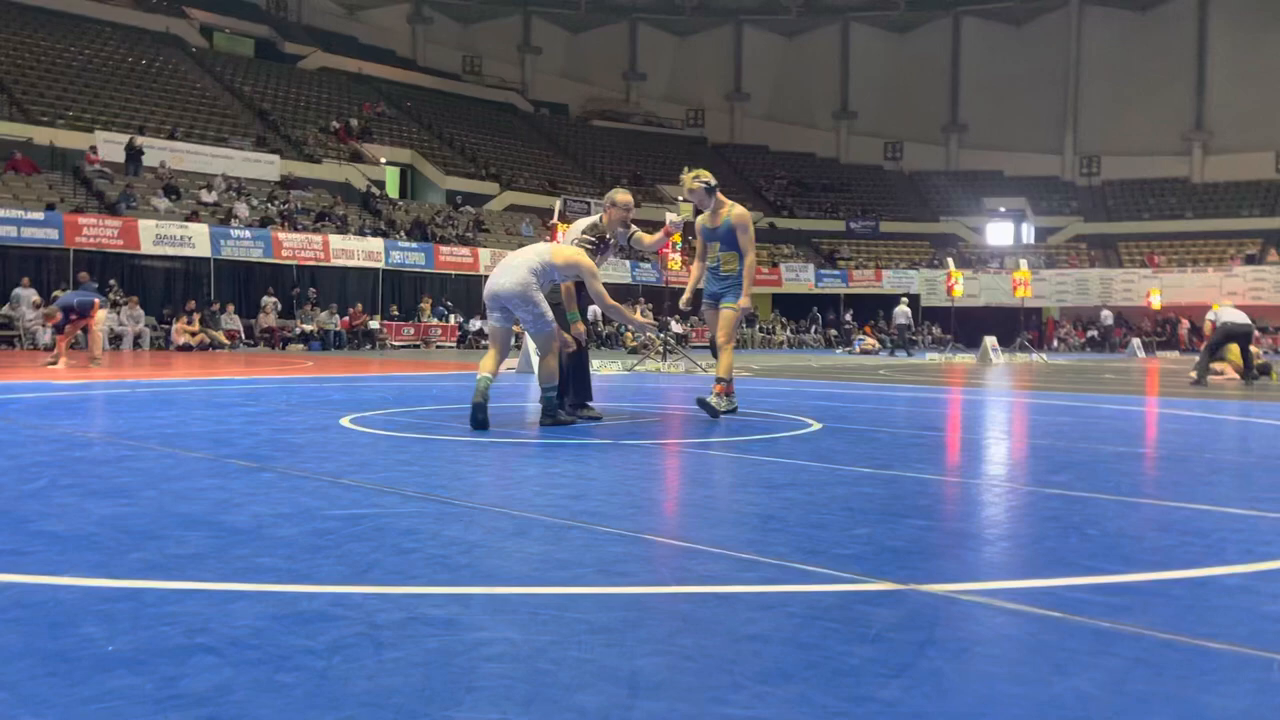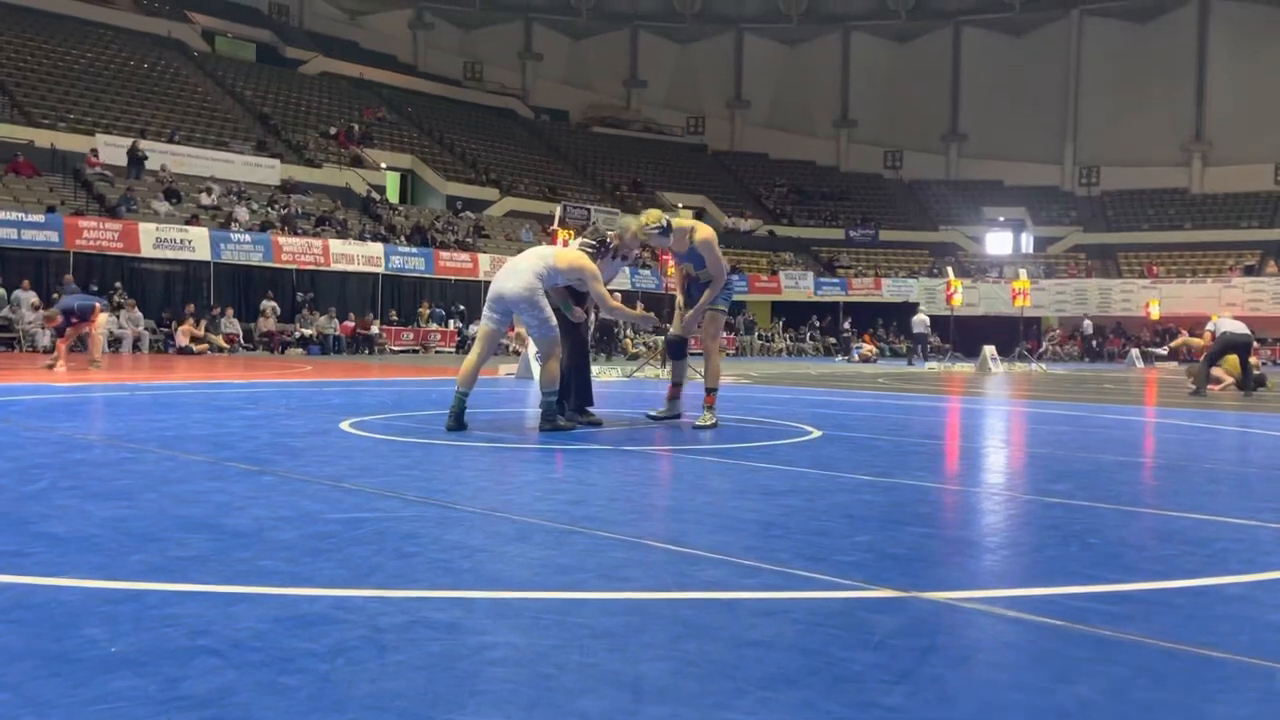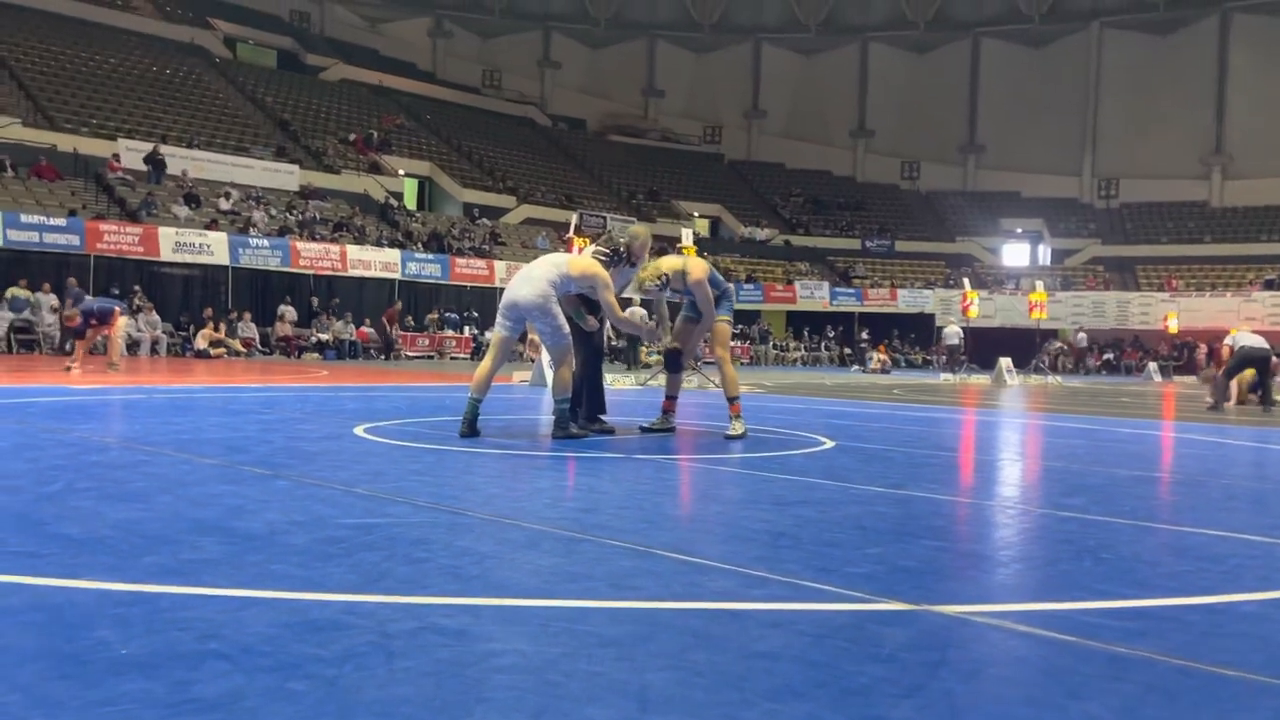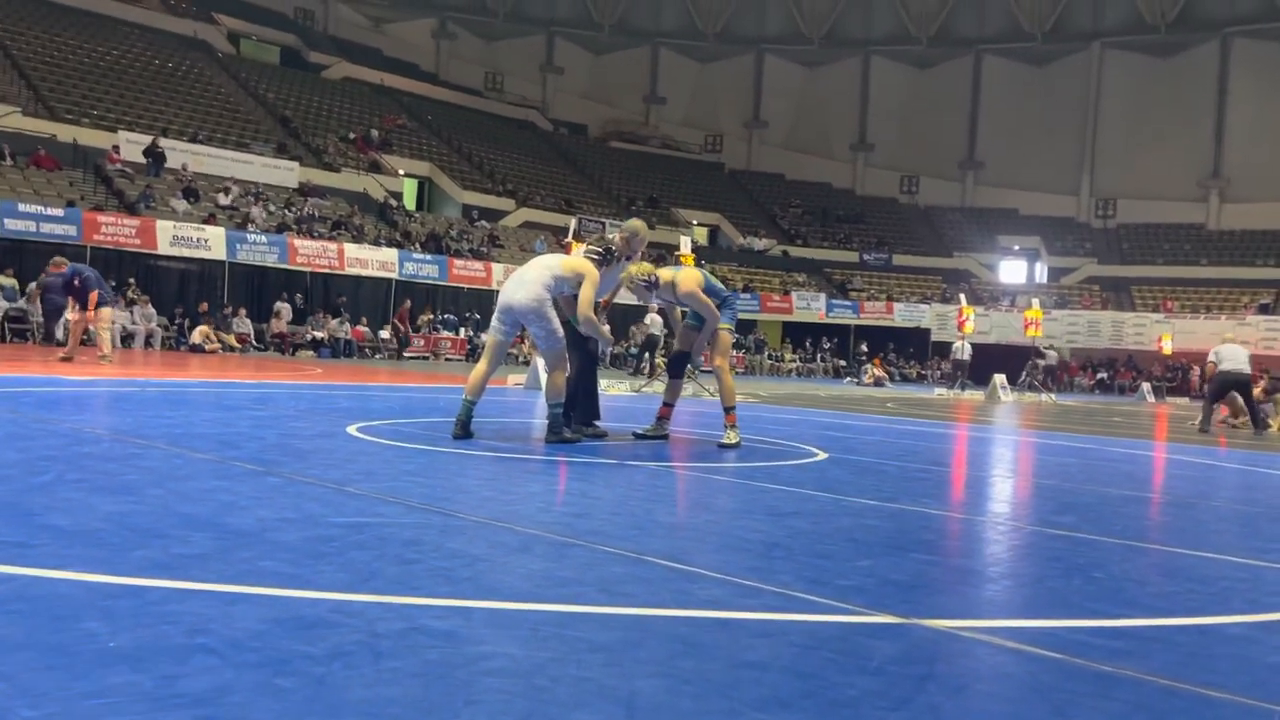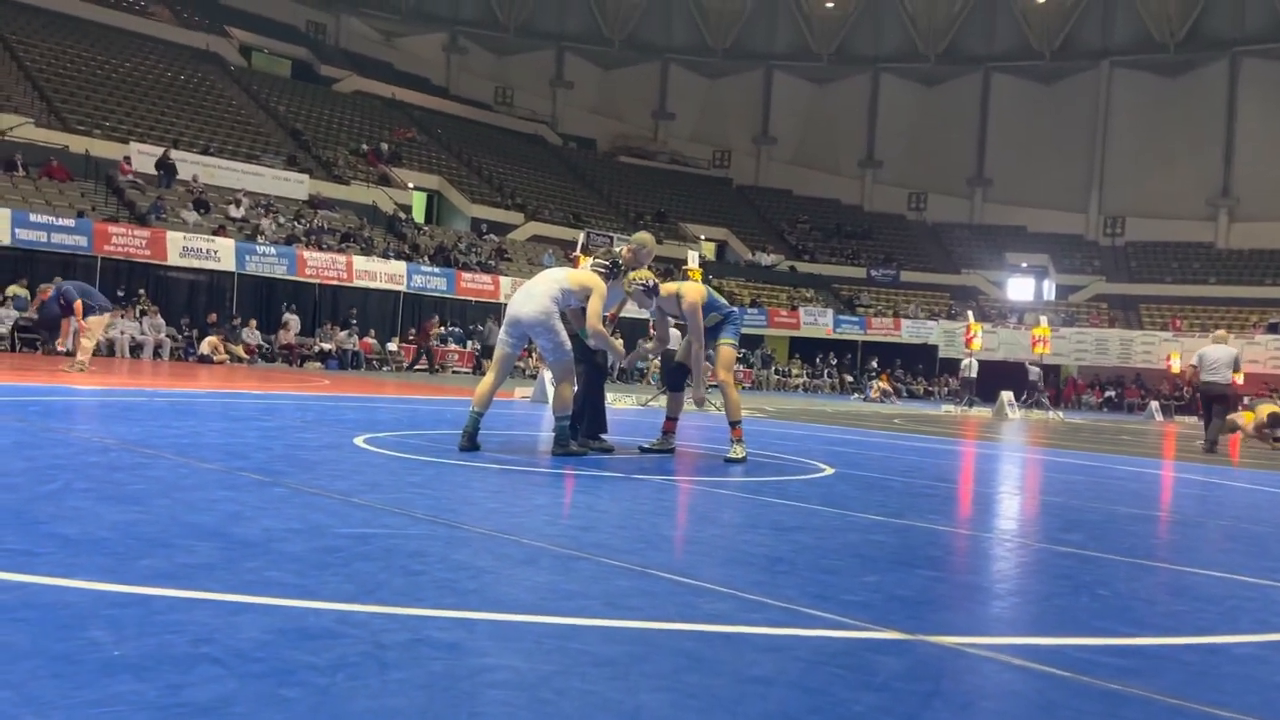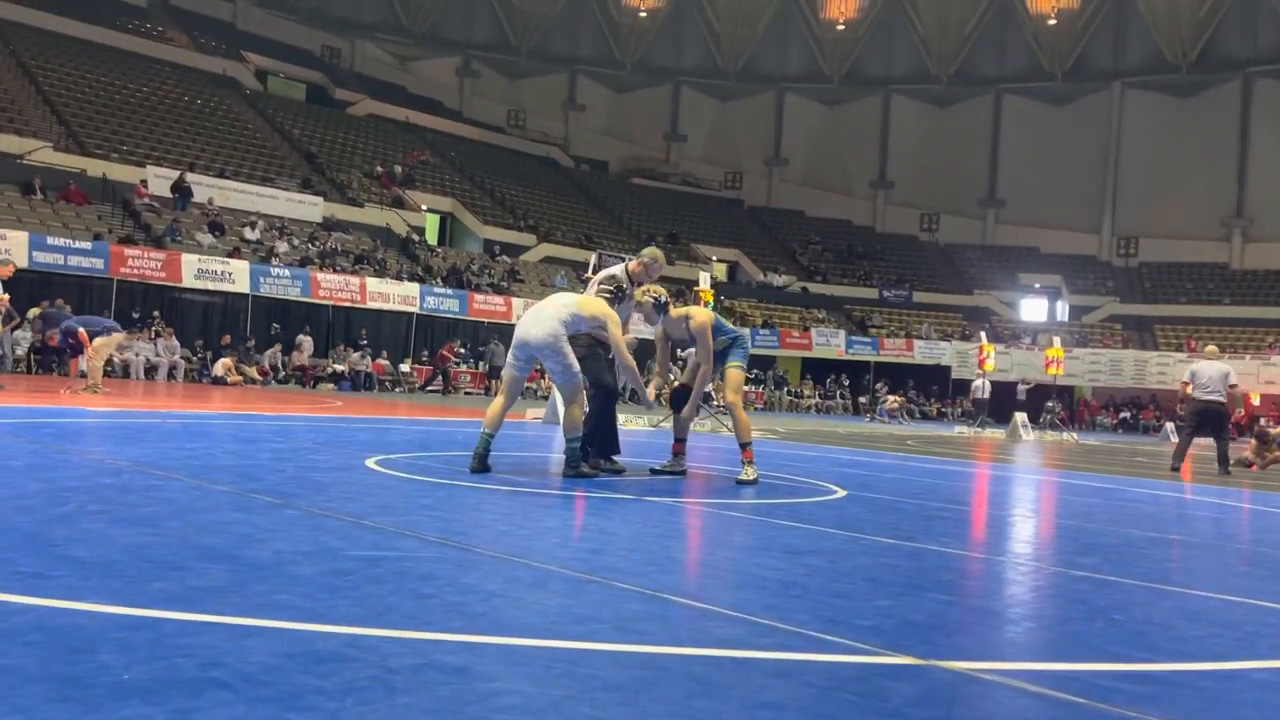
dt=0.7s
person 1, frame 1
left shoulder: (623, 230)
right shoulder: (582, 231)
left elbow: (650, 244)
right elbow: (566, 278)
left wrist: (667, 231)
right wrist: (574, 320)
left hip: (580, 283)
right hip: (558, 284)
left knee: (578, 341)
right knee: (576, 339)
left ankle: (558, 397)
right ankle: (576, 402)
person 1, frame 2
left shoulder: (627, 254)
right shoulder: (588, 246)
left wrist: (588, 301)
right wrist: (569, 309)
left hip: (582, 294)
right hip: (560, 291)
left knee: (578, 346)
right knee: (576, 346)
left ankle: (558, 402)
right ankle: (576, 407)
person 1, frame 3
left shoulder: (640, 259)
right shoulder: (597, 255)
left wrist: (604, 309)
left hip: (595, 302)
right hip: (574, 299)
left knee: (595, 354)
right knee: (589, 354)
left ankle: (571, 409)
right ankle: (589, 415)
person 1, frame 4
left shoulder: (632, 256)
left wrist: (603, 309)
right hip: (568, 302)
left knee: (588, 359)
right knee: (583, 358)
left ankle: (566, 413)
right ankle: (583, 420)
person 1, frame 5
left shoulder: (638, 269)
right shoulder: (602, 263)
left wrist: (611, 321)
right hip: (574, 315)
left knee: (599, 371)
right knee: (591, 370)
left ankle: (573, 426)
right ankle: (588, 432)
person 1, frame 6
left shoulder: (639, 284)
right shoulder: (610, 279)
left hip: (604, 339)
right hip: (585, 338)
left knee: (608, 392)
right knee: (604, 390)
left ankle: (587, 448)
right ankle: (599, 454)
person 2, frame 1
left shoulder: (738, 214)
right shoulder: (701, 221)
left elbow: (750, 256)
left wrist: (746, 294)
right wrist: (689, 291)
left hip: (734, 285)
right hip: (711, 285)
left knee: (723, 341)
right knee: (717, 345)
left ankle: (717, 398)
right ankle: (730, 398)
person 2, frame 2
left shoulder: (702, 237)
right shoulder: (669, 237)
left elbow: (720, 277)
left wrist: (697, 312)
right wrist: (680, 294)
left hip: (717, 287)
right hip: (693, 286)
left knee: (709, 346)
right knee: (674, 343)
left ankle: (710, 410)
right ankle: (673, 404)
person 2, frame 3
left shoulder: (694, 276)
right shoulder: (656, 272)
left elbow: (709, 315)
right elbow: (659, 304)
left wrist: (692, 348)
left hip: (719, 300)
right hip: (694, 301)
left knee: (720, 356)
right knee: (673, 352)
left ankle: (737, 419)
right ankle: (667, 417)
person 2, frame 4
left shoulder: (684, 288)
right shoulder: (656, 285)
left elbow: (714, 316)
right elbow: (672, 308)
left wrist: (700, 345)
right wrist: (680, 338)
left hip: (722, 307)
right hip: (700, 308)
left knee: (718, 364)
right knee: (675, 362)
left ankle: (732, 429)
right ankle: (662, 424)
person 2, frame 5
left shoulder: (688, 298)
right shoulder: (658, 304)
left elbow: (698, 346)
right elbow: (661, 343)
left wrist: (698, 386)
right wrist: (641, 351)
left hip: (726, 321)
right hip: (704, 324)
left knee: (723, 379)
right knee: (674, 374)
left ankle: (738, 443)
right ankle: (667, 437)
person 2, frame 6
left shoulder: (697, 320)
right shoulder: (662, 331)
left elbow: (706, 366)
right elbow: (661, 369)
left wrist: (692, 405)
right wrist: (652, 387)
left hip: (734, 346)
right hip: (711, 350)
left knee: (731, 401)
right knee: (678, 397)
left ankle: (749, 464)
right ankle: (678, 460)
person 3, frame 1
left shoulder: (558, 250)
right shoulder: (582, 261)
right elbow: (607, 305)
right wrist: (634, 321)
left hip: (495, 281)
right hip: (519, 284)
left knee: (497, 350)
right knee: (550, 349)
left ankle: (480, 394)
right ankle: (549, 412)
person 3, frame 2
left shoulder: (558, 253)
right shoulder: (587, 265)
right elbow: (610, 307)
right wrist: (638, 317)
left hip: (499, 282)
right hip: (524, 289)
left knee: (480, 351)
right knee: (552, 353)
left ankle: (456, 414)
right ankle: (549, 417)
person 3, frame 3
left shoulder: (572, 260)
right shoulder: (599, 273)
right elbow: (617, 318)
right wrist: (645, 330)
left hip: (513, 289)
right hip: (537, 296)
left knee: (493, 357)
right knee: (563, 361)
left ankle: (469, 421)
right ankle: (561, 424)
person 3, frame 4
left shoulder: (564, 261)
right shoulder: (591, 272)
right elbow: (585, 317)
right wrist: (604, 337)
left hip: (508, 292)
right hip: (533, 298)
left knee: (488, 362)
right knee: (558, 365)
left ankle: (462, 423)
right ankle: (555, 429)
person 3, frame 5
left shoulder: (569, 273)
right shoulder: (599, 286)
right elbow: (595, 329)
right wrist: (617, 351)
left hip: (516, 305)
right hip: (540, 311)
left knee: (495, 374)
right knee: (565, 377)
left ankle: (469, 434)
right ankle: (562, 441)
person 3, frame 6
left shoulder: (575, 299)
right shoulder: (609, 314)
right elbow: (624, 361)
left hip: (524, 328)
right hip: (548, 335)
left knee: (505, 396)
right knee: (574, 399)
left ankle: (480, 456)
right ankle: (573, 463)
